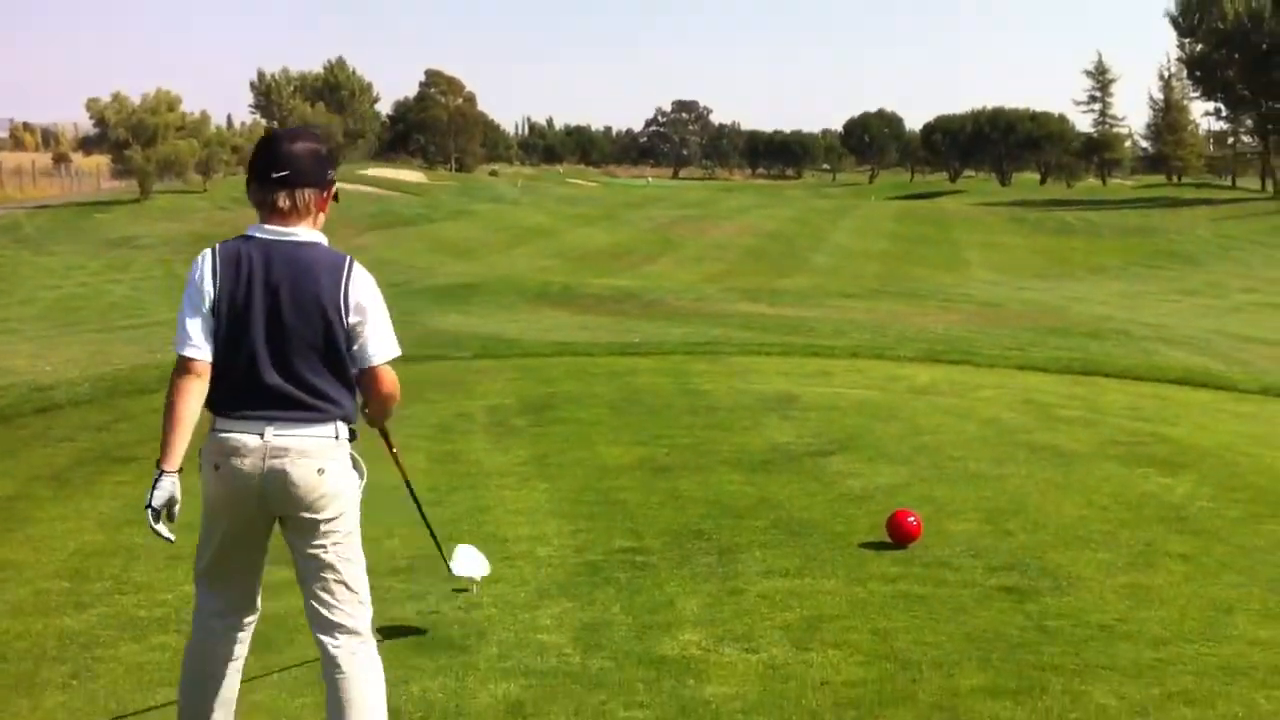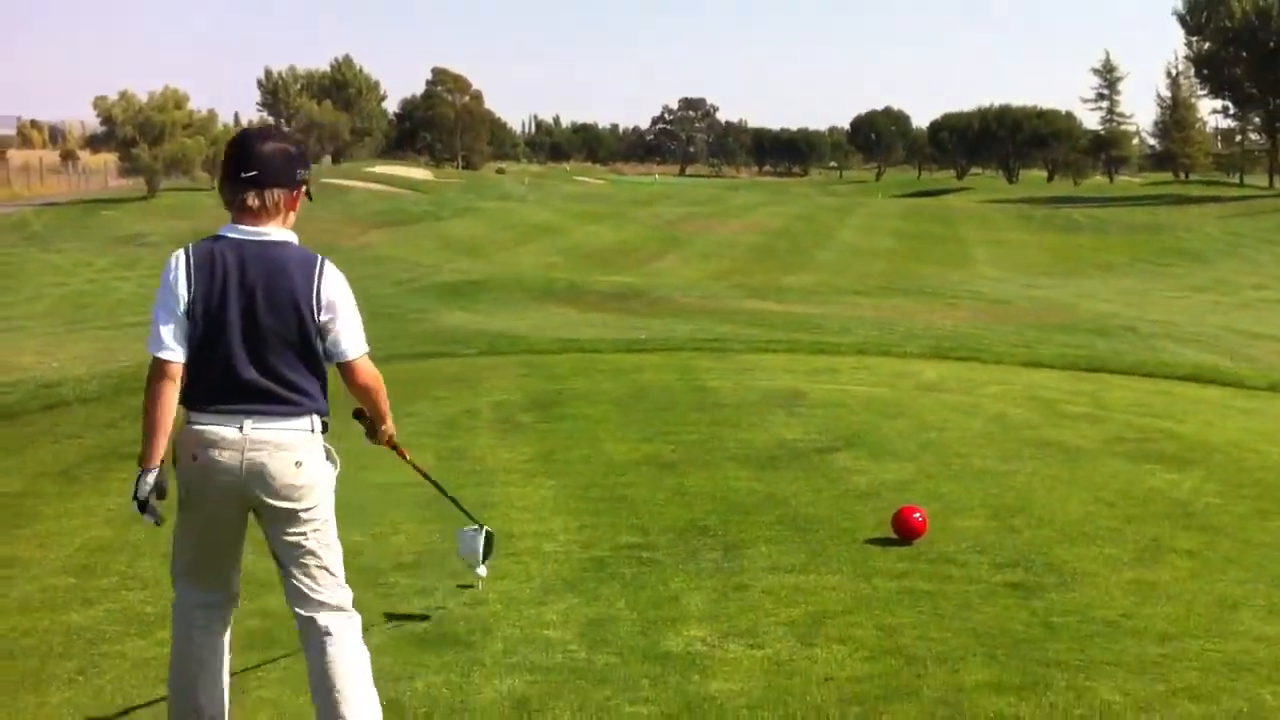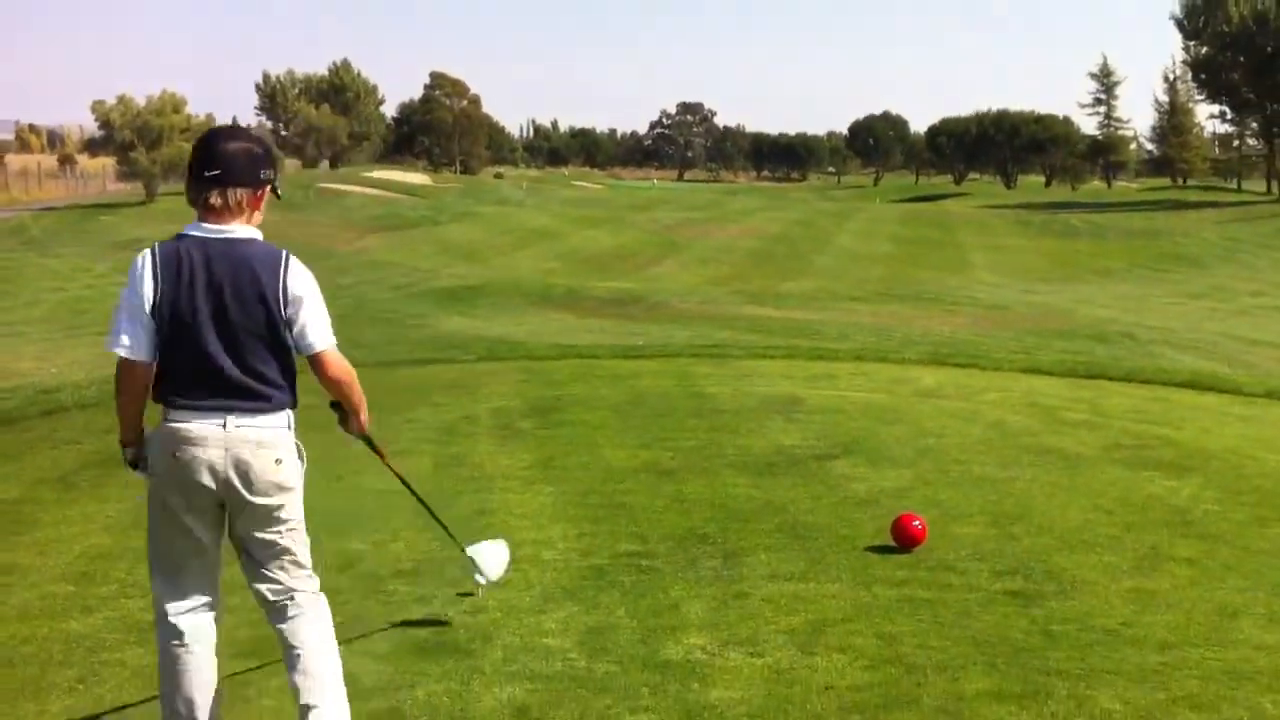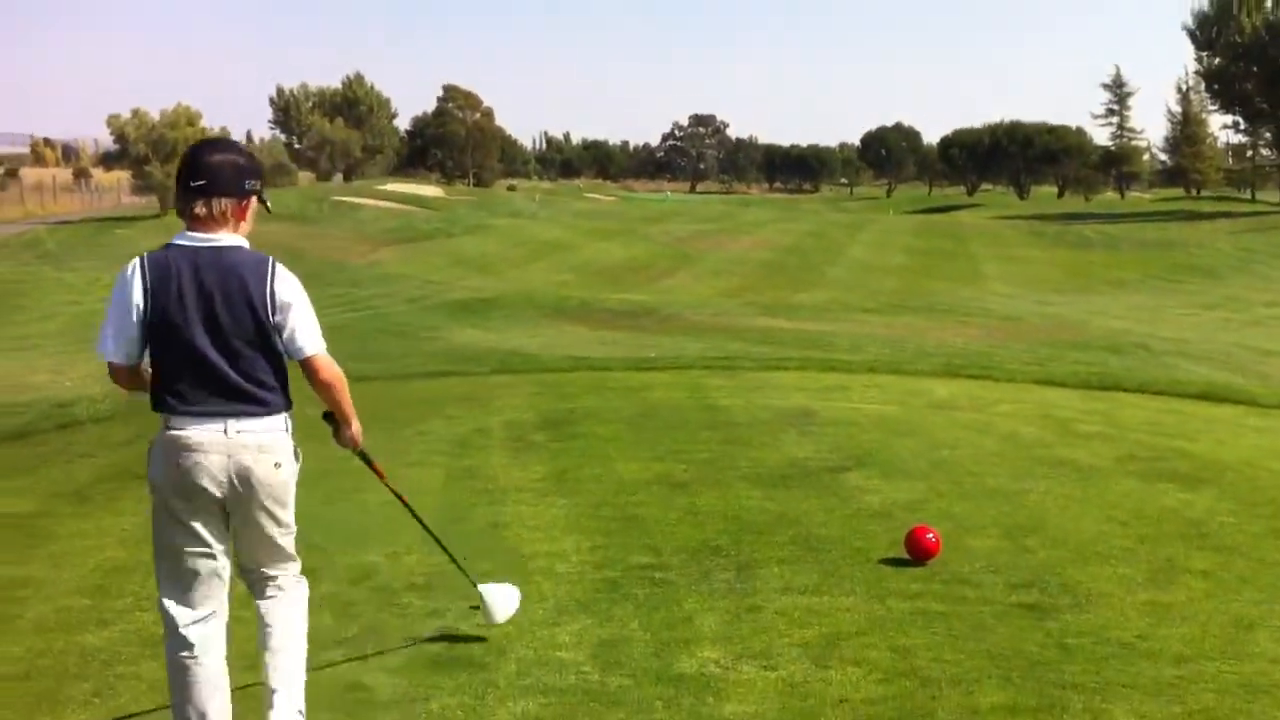
dt=0.1s
person 1, frame 1
left shoulder: (214, 264)
right shoulder: (349, 275)
left elbow: (193, 372)
right elbow: (383, 385)
left wrist: (167, 469)
right wrist: (377, 415)
left hip: (233, 451)
right hip: (317, 456)
left knee: (222, 605)
right knee: (343, 625)
person 1, frame 2
left shoulder: (186, 265)
right shoulder: (319, 274)
left elbow: (167, 372)
right elbow: (360, 375)
left wrist: (150, 462)
right wrist: (381, 419)
left hip: (209, 445)
right hip: (292, 448)
left knee: (200, 599)
right knee: (327, 607)
person 1, frame 3
left shoulder: (153, 265)
right shoulder: (285, 270)
left elbow: (133, 370)
right elbow: (330, 367)
left wrist: (131, 440)
right wrist: (358, 413)
left hip: (184, 443)
right hip: (266, 445)
left knee: (184, 604)
right knee: (294, 595)
person 1, frame 4
left shoulder: (144, 274)
right shoulder: (272, 276)
left elbow: (122, 370)
right elbow: (319, 367)
right wrist: (348, 421)
left hip: (186, 448)
right hip: (264, 445)
left knee: (192, 611)
right knee: (278, 582)
